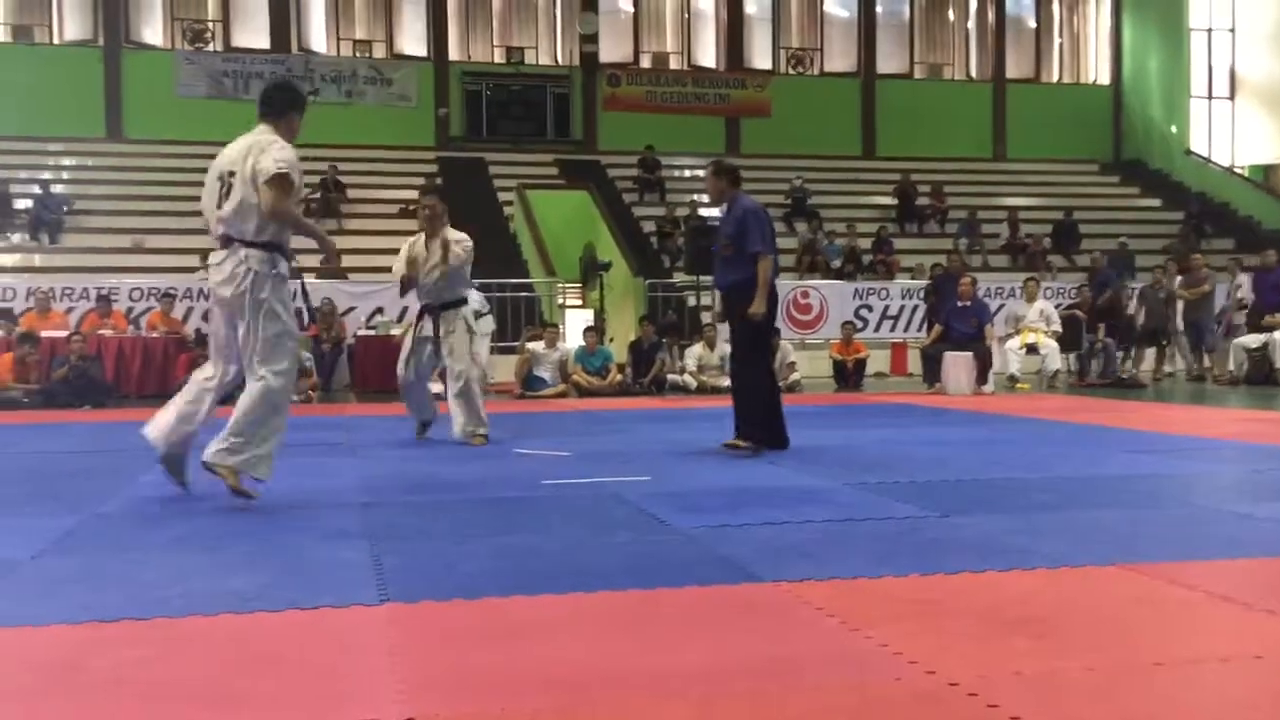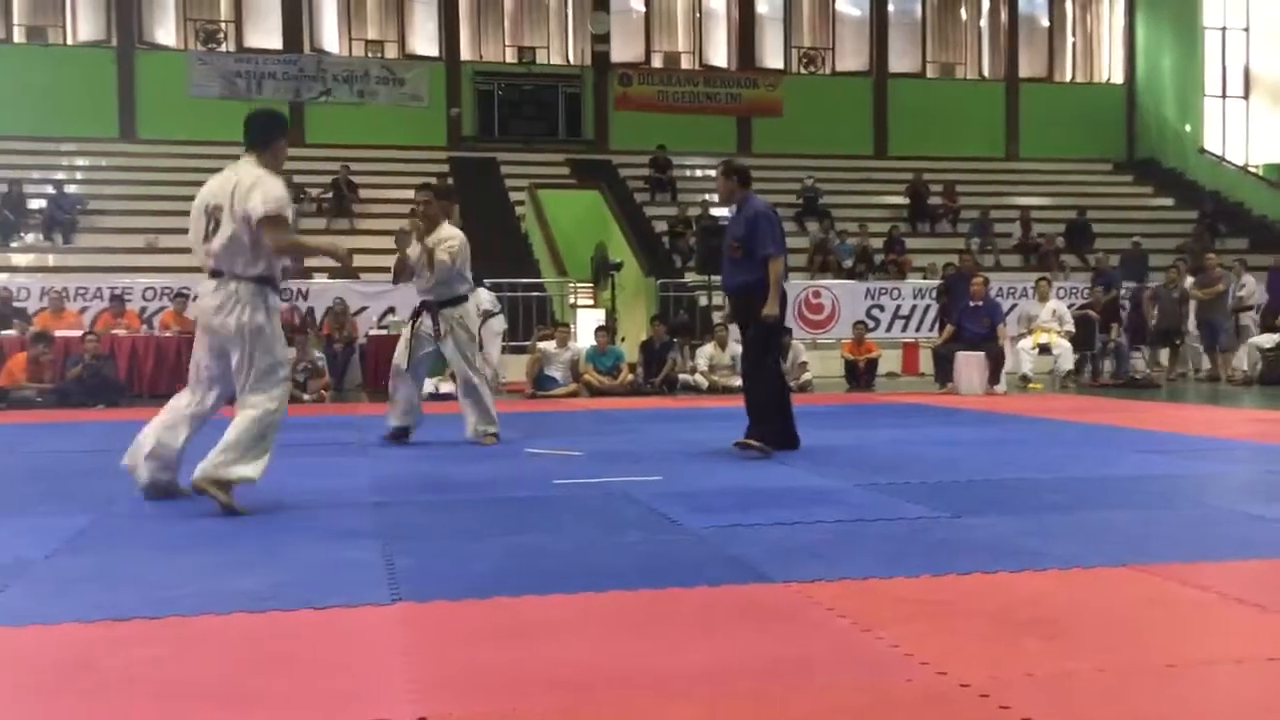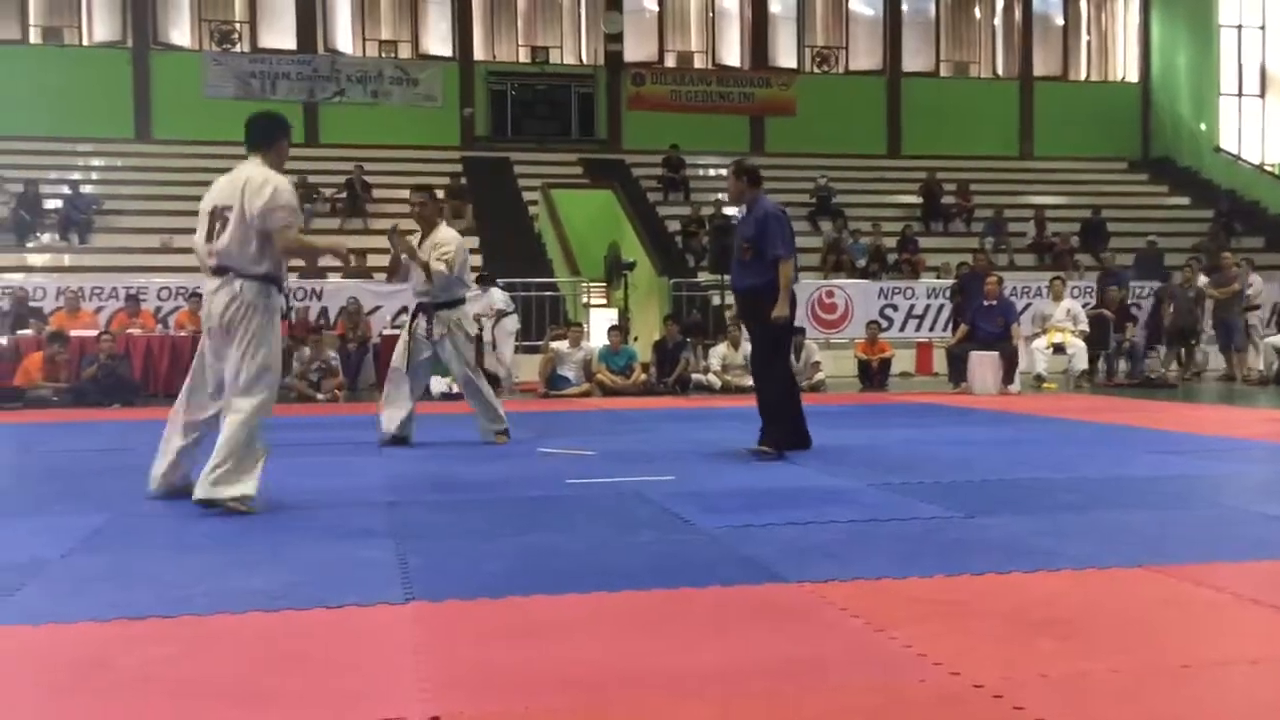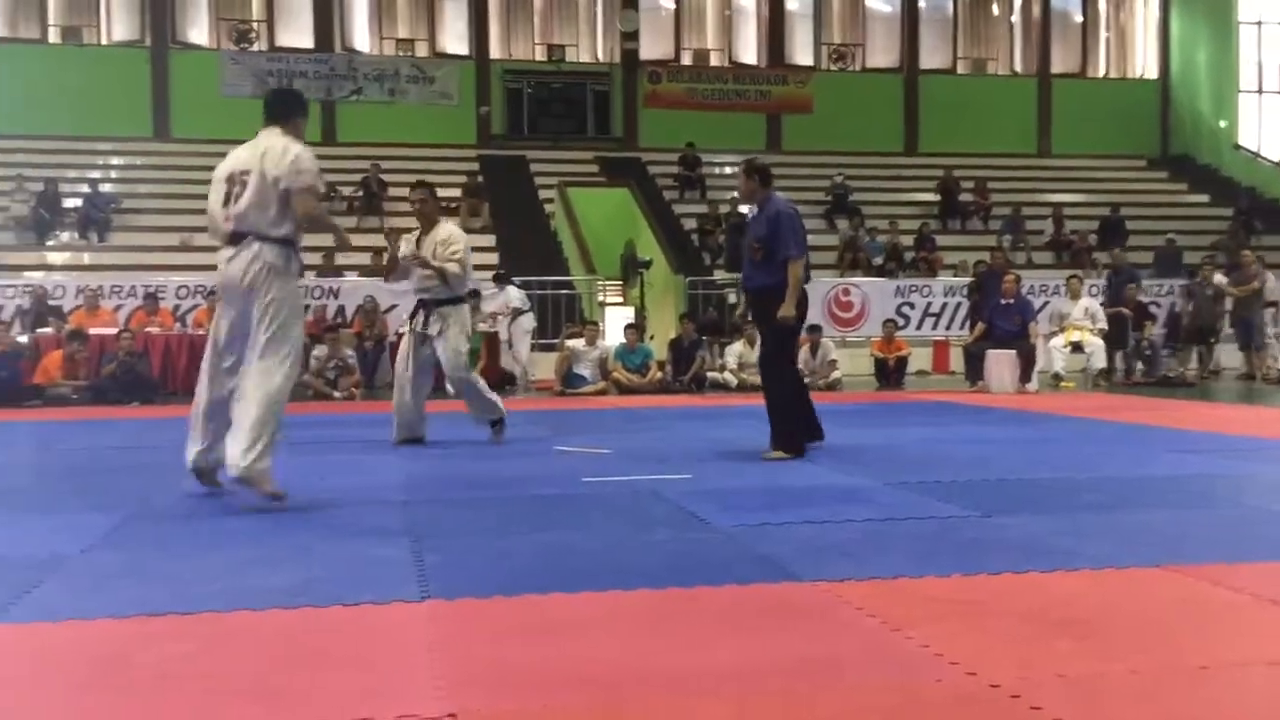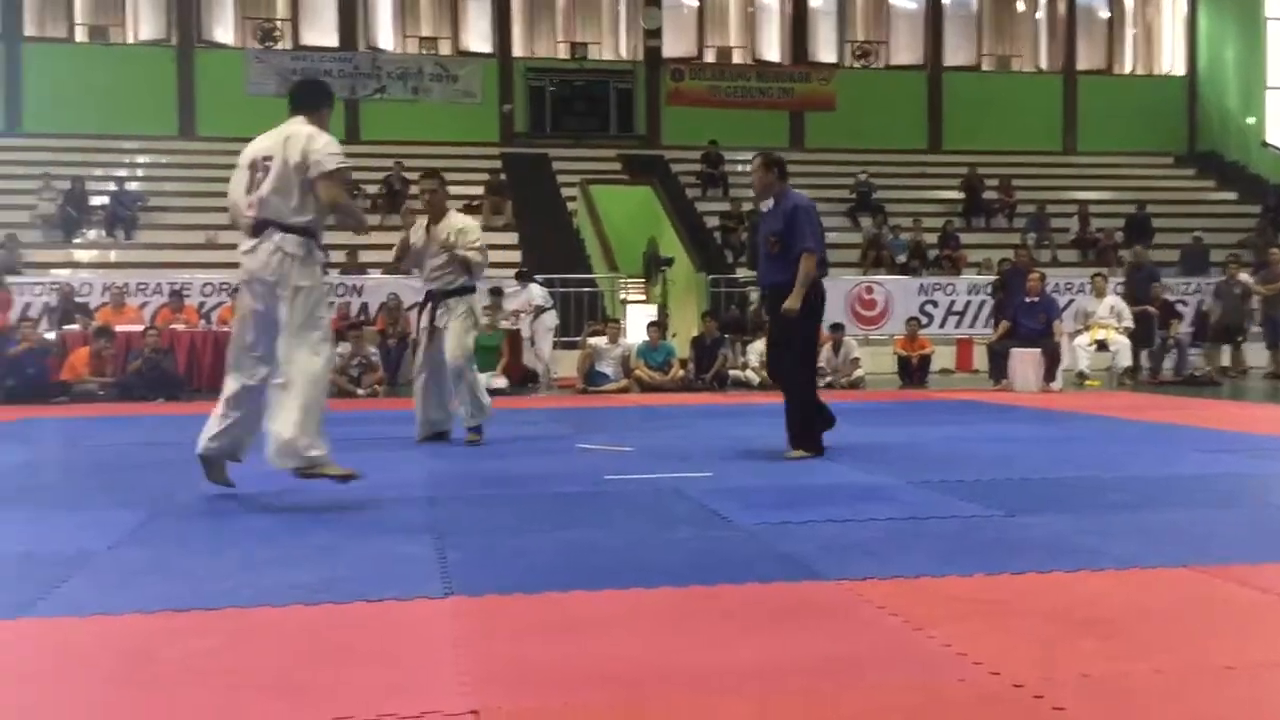
dt=0.1s
person 1, frame 1
left shoulder: (230, 152)
right shoulder: (279, 151)
left elbow: (213, 211)
right elbow: (276, 204)
right wrist: (319, 234)
left hip: (225, 266)
right hip: (258, 271)
left knee: (225, 364)
right knee: (275, 369)
left ankle: (169, 437)
right ankle: (231, 455)
person 1, frame 2
left shoulder: (213, 185)
right shoulder: (265, 185)
left elbow: (201, 243)
right elbow: (277, 242)
right wrist: (328, 248)
left hip: (214, 296)
right hip: (248, 300)
left knee: (203, 391)
right knee: (266, 397)
left ankle: (151, 466)
right ankle: (218, 473)
person 1, frame 3
left shoulder: (218, 187)
right shoulder: (273, 186)
left elbow: (204, 248)
right elbow: (287, 244)
right wrist: (330, 247)
left hip: (217, 294)
right hip: (251, 298)
left knee: (202, 394)
right knee: (251, 397)
left ankle: (171, 476)
right ankle: (220, 485)
person 1, frame 4
left shoulder: (233, 157)
right shoulder: (295, 154)
left elbow: (215, 221)
right elbow: (309, 213)
right wrist: (337, 231)
left hip: (233, 261)
right hip: (270, 264)
left knee: (223, 364)
right knee: (271, 366)
left ankle: (205, 455)
right ankle: (249, 465)
person 1, frame 5
left shoulder: (256, 145)
right shoulder: (319, 142)
left elbow: (238, 205)
right elbow: (333, 198)
right wrist: (358, 220)
left hip: (256, 252)
right hip: (293, 254)
left knee: (249, 358)
right knee: (307, 351)
left ankle: (218, 445)
right ankle: (301, 451)
person 2, frame 1
left shoulder: (749, 211)
right shoulder: (731, 213)
left elbow: (765, 257)
left wrist: (760, 301)
right wrist: (725, 303)
left hip: (753, 301)
right hip: (740, 300)
left knee: (746, 365)
right knee: (757, 366)
left ankle: (750, 433)
right ankle: (772, 436)
person 2, frame 2
left shoulder: (759, 212)
right shoulder: (739, 215)
left elbow: (775, 258)
left wrist: (773, 301)
right wrist: (733, 304)
left hip: (762, 301)
right hip: (746, 301)
left knee: (758, 366)
right knee: (765, 367)
left ankle: (761, 435)
right ankle: (784, 436)
person 2, frame 3
left shoulder: (769, 214)
right shoulder: (748, 216)
left elbow: (785, 260)
left wrist: (784, 303)
right wrist: (740, 305)
left hip: (771, 303)
right hip: (755, 303)
left knee: (768, 369)
right knee: (774, 369)
left ankle: (774, 439)
right ankle: (796, 435)
person 2, frame 4
left shoulder: (782, 213)
right shoulder: (757, 216)
left elbow: (796, 261)
left wrist: (790, 303)
right wrist: (747, 303)
left hip: (783, 304)
right hip: (765, 304)
left knee: (777, 371)
right knee: (780, 370)
left ankle: (787, 442)
right ankle: (807, 430)
person 2, frame 5
left shoulder: (798, 207)
right shoulder: (771, 211)
left elbow: (810, 254)
left wrist: (797, 296)
right wrist: (764, 299)
left hip: (799, 299)
right hip: (780, 299)
left knee: (796, 368)
right knee: (778, 366)
left ankle: (807, 441)
right ankle: (819, 419)
person 3, frame 1
left shoulder: (458, 239)
right shoulder: (413, 244)
left elbow: (454, 265)
right elbow: (403, 286)
left wrist: (442, 232)
right wrist: (409, 271)
left hip: (453, 317)
right hip: (426, 317)
left knee: (461, 374)
right knee: (408, 374)
left ankle: (475, 429)
right ankle: (425, 415)
person 3, frame 2
left shoulder: (453, 236)
right shoulder: (415, 240)
left elbow: (440, 269)
right elbow: (399, 274)
left wrist: (423, 242)
right wrist: (402, 250)
left hip: (454, 314)
right hip: (426, 314)
left knee: (467, 372)
right knee: (403, 367)
left ankle: (485, 428)
right ankle: (402, 425)
person 3, frame 3
left shoulder: (449, 238)
right shoulder: (415, 241)
left elbow: (441, 276)
left wrist: (415, 255)
right wrist: (397, 250)
left hip: (451, 316)
right hip: (423, 316)
left knee: (467, 373)
right knee: (399, 370)
left ankle: (497, 426)
right ankle: (397, 430)
person 3, frame 4
left shoulder: (452, 235)
right shoulder: (411, 239)
left elbow: (457, 276)
right elbow: (392, 276)
left wrist: (429, 265)
right wrist: (393, 251)
left hip: (450, 313)
right hip: (423, 314)
left knee: (457, 372)
right knee: (407, 372)
left ankle: (494, 415)
right ankle: (410, 430)
person 3, frame 5
left shoulder: (464, 225)
right shoulder: (418, 228)
left elbow: (478, 267)
right elbow: (402, 262)
left wrist: (454, 252)
right wrist: (407, 233)
left hip: (460, 303)
right hip: (432, 304)
left knee: (457, 363)
right knee: (427, 369)
left ankle: (475, 421)
right ankle: (434, 426)
